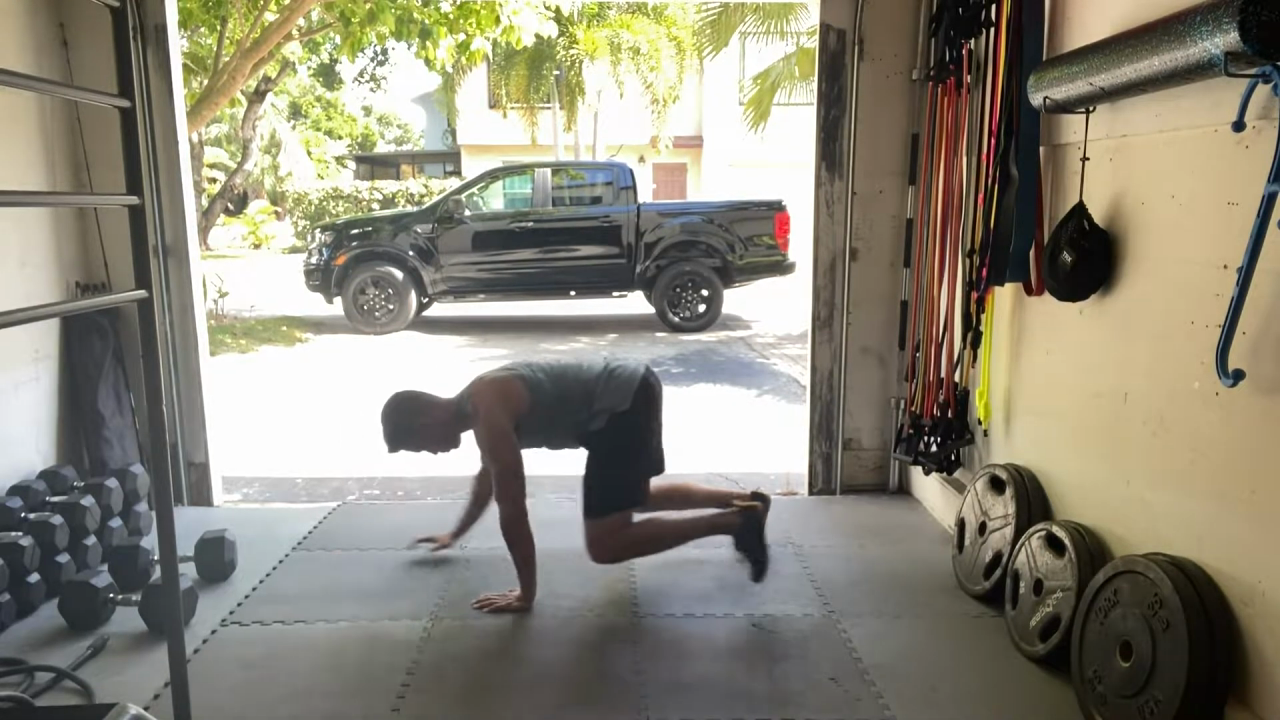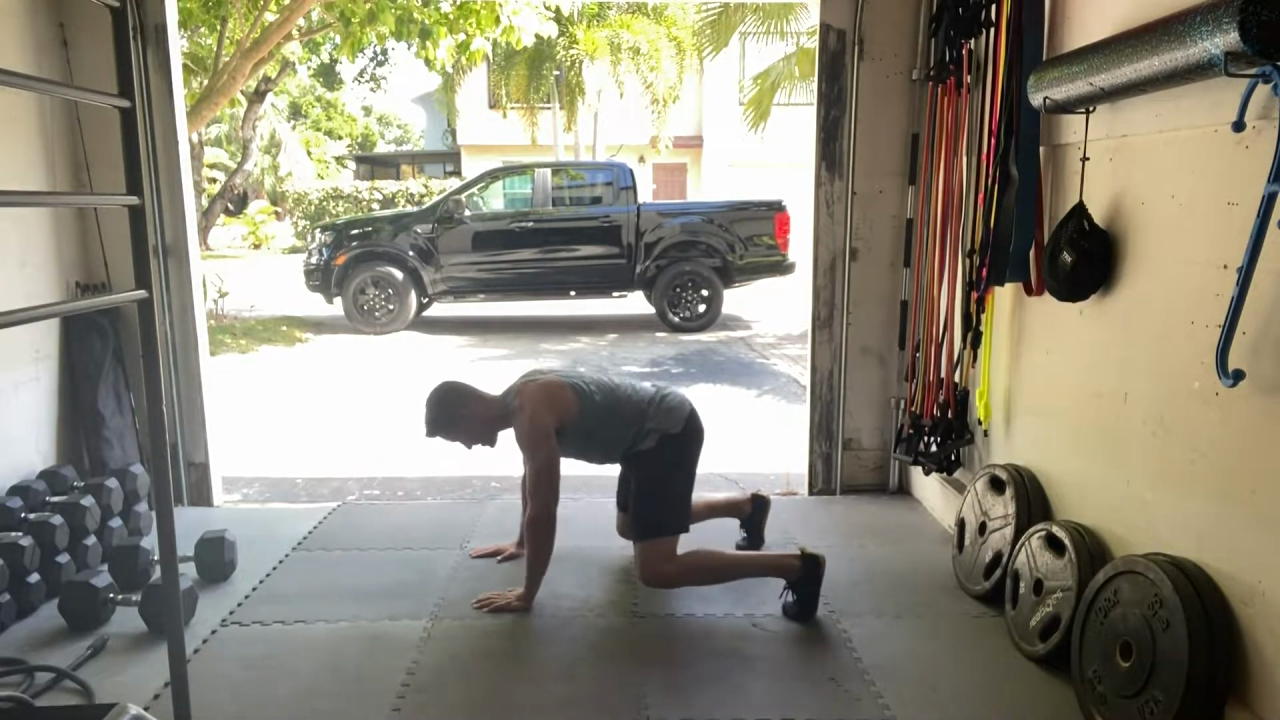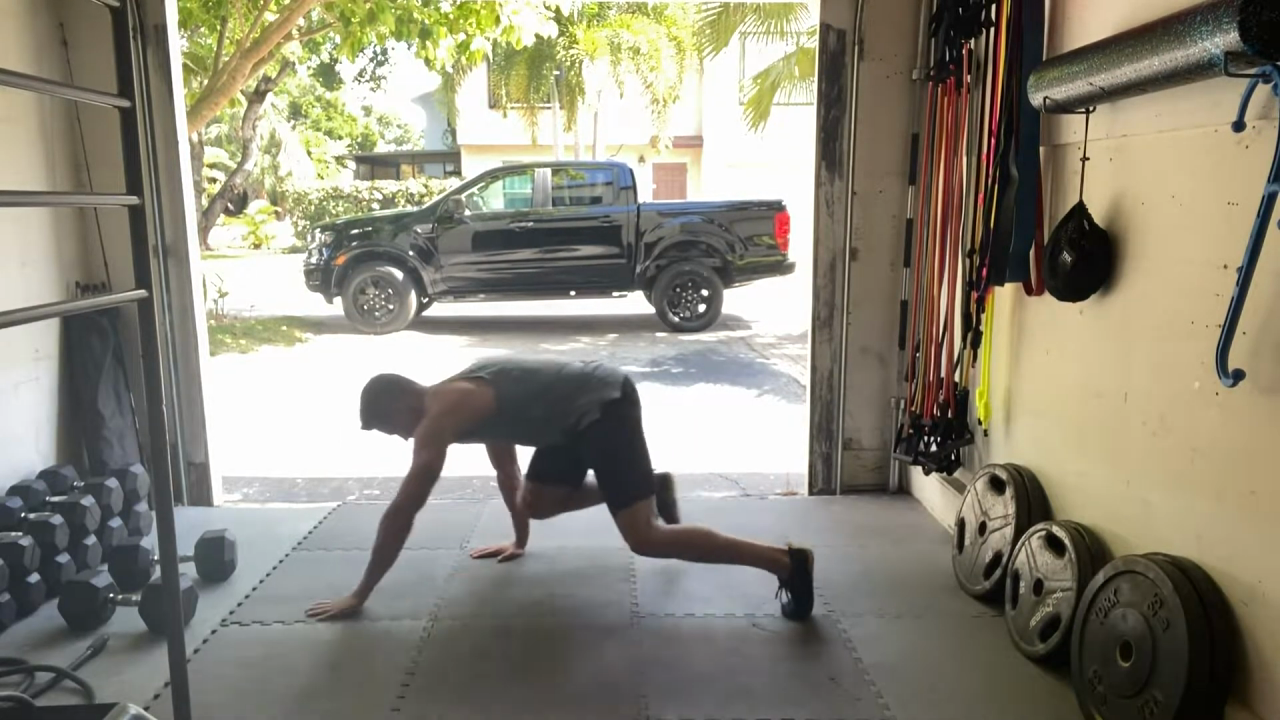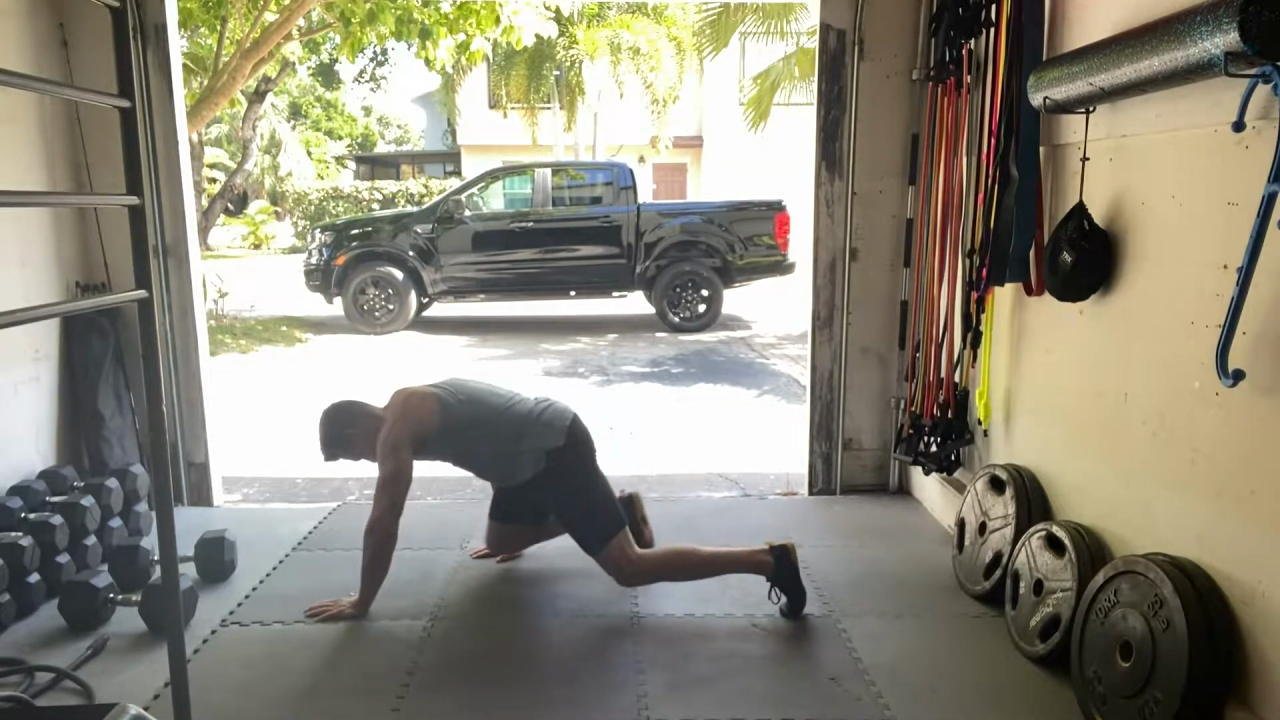
dt=0.4s
person 1, frame 1
left shoulder: (487, 418)
right shoulder: (470, 404)
left elbow: (513, 512)
right elbow: (490, 479)
left wrist: (526, 594)
right wrist: (455, 534)
left hip: (623, 402)
right hip: (630, 390)
left knee: (606, 546)
right knee: (638, 497)
left ankle: (737, 520)
right ankle: (747, 503)
person 1, frame 2
left shoulder: (530, 414)
right shoulder: (521, 400)
left elbow: (543, 510)
right elbow: (533, 478)
left wrist: (527, 594)
right wrist: (520, 543)
left hip: (668, 434)
right hip: (655, 431)
left knee: (657, 571)
right knee: (630, 527)
left ankle: (796, 566)
right ankle: (748, 505)
person 1, frame 3
left shoulder: (441, 414)
right shoulder: (461, 396)
left elbow: (402, 510)
right elbow: (506, 468)
left wrist: (359, 596)
right wrist: (519, 539)
left hip: (605, 405)
right hip: (587, 408)
left knee: (646, 538)
right knee: (535, 503)
left ankle: (787, 562)
right ankle: (650, 488)
person 1, frame 4
left shoulder: (395, 426)
right shoulder: (422, 405)
left elbow: (383, 523)
left wrist: (361, 602)
right wrist: (514, 544)
left hip: (553, 452)
right hip: (542, 443)
left knee: (630, 568)
right knee: (499, 540)
left ankle: (769, 560)
right ankle: (616, 509)
